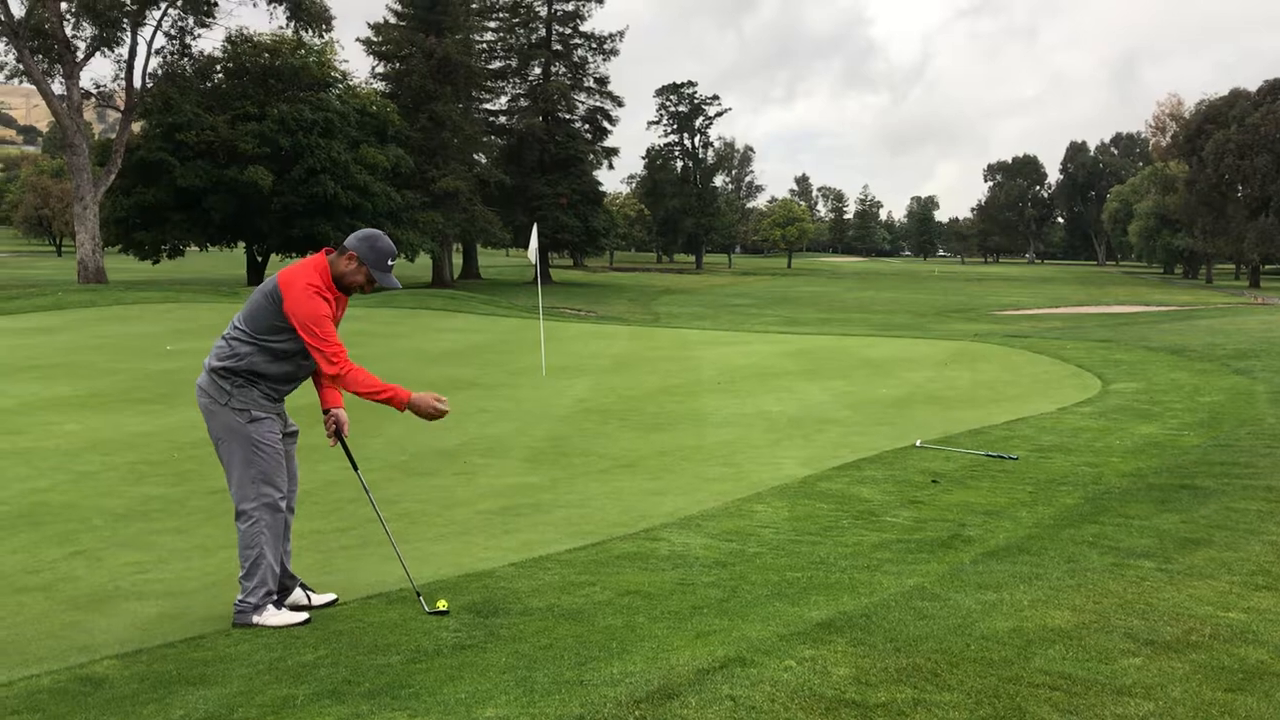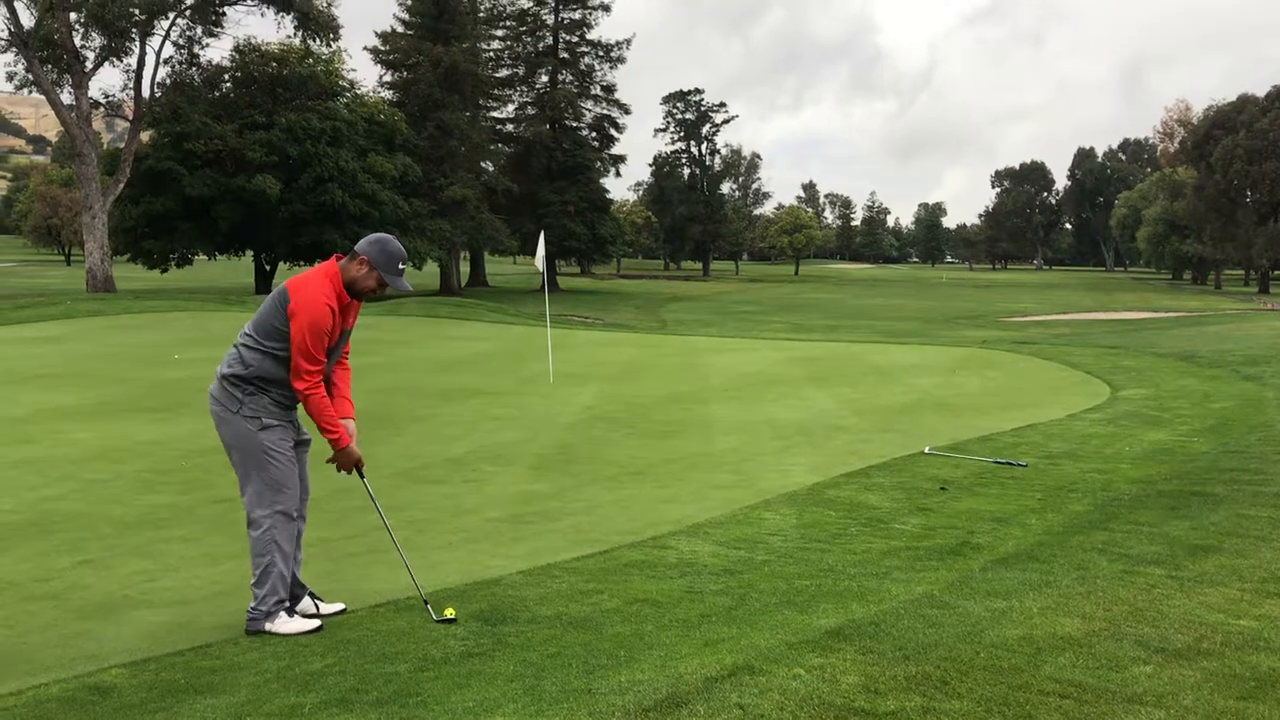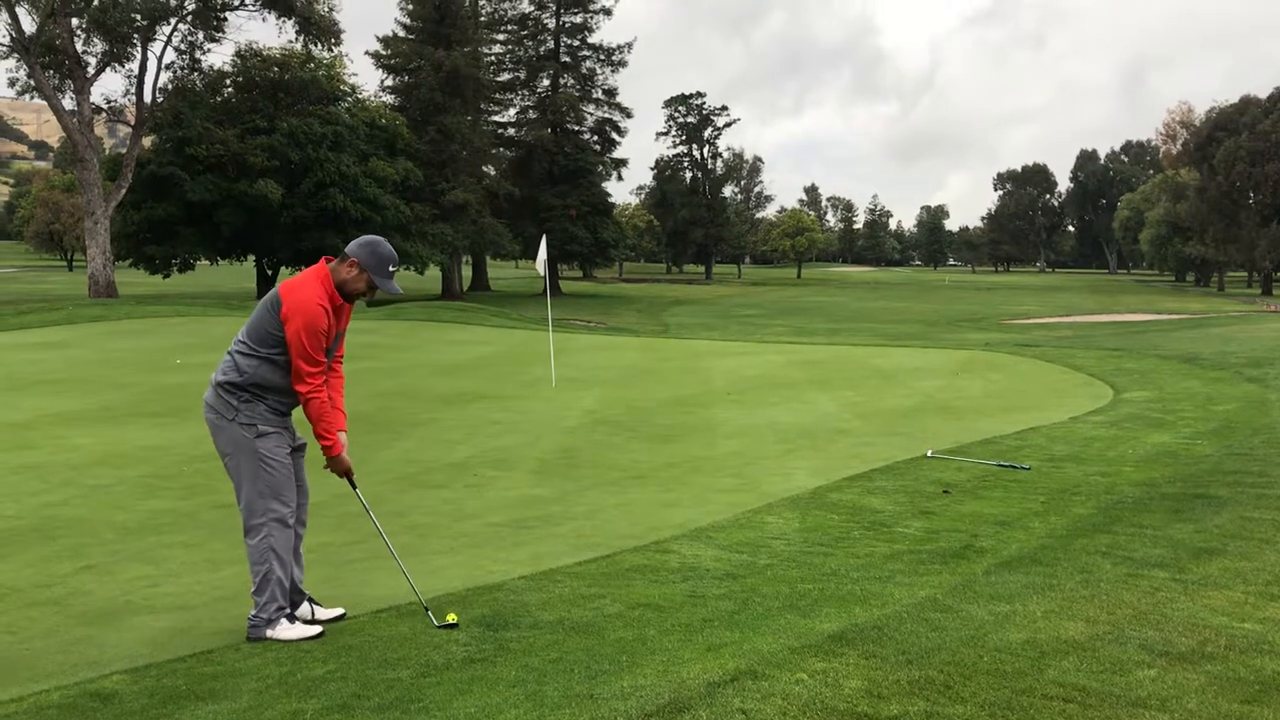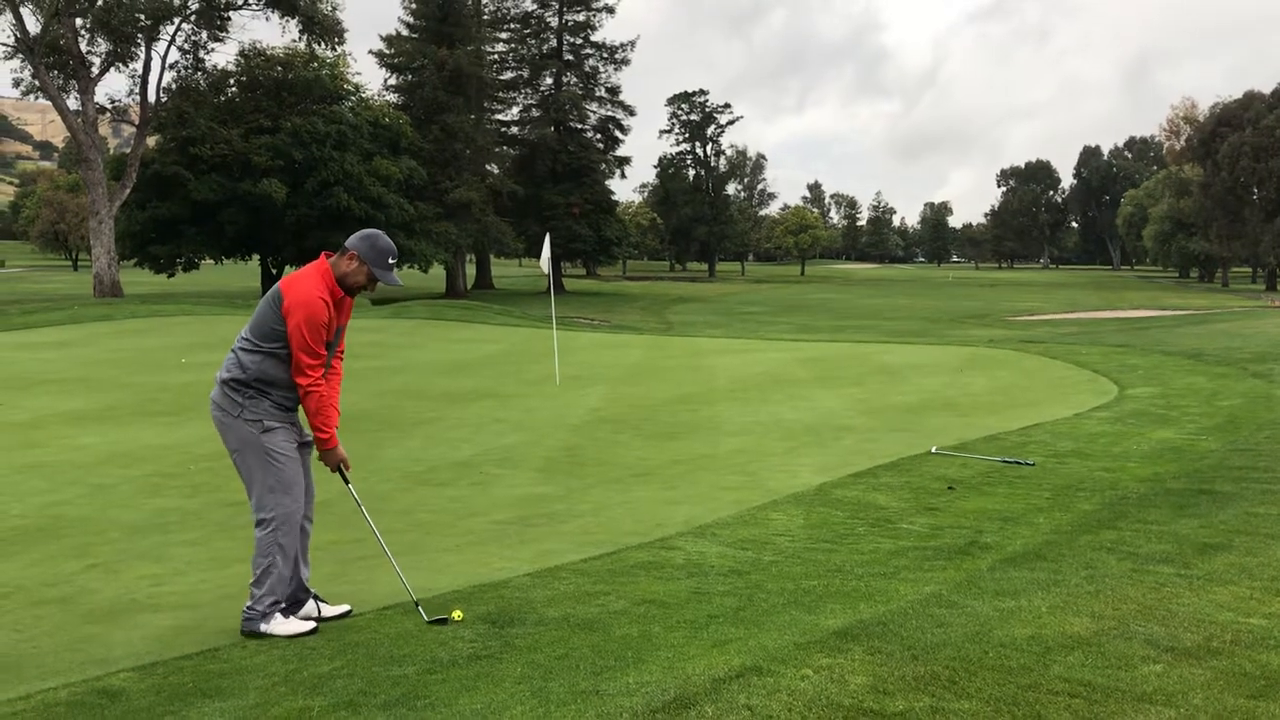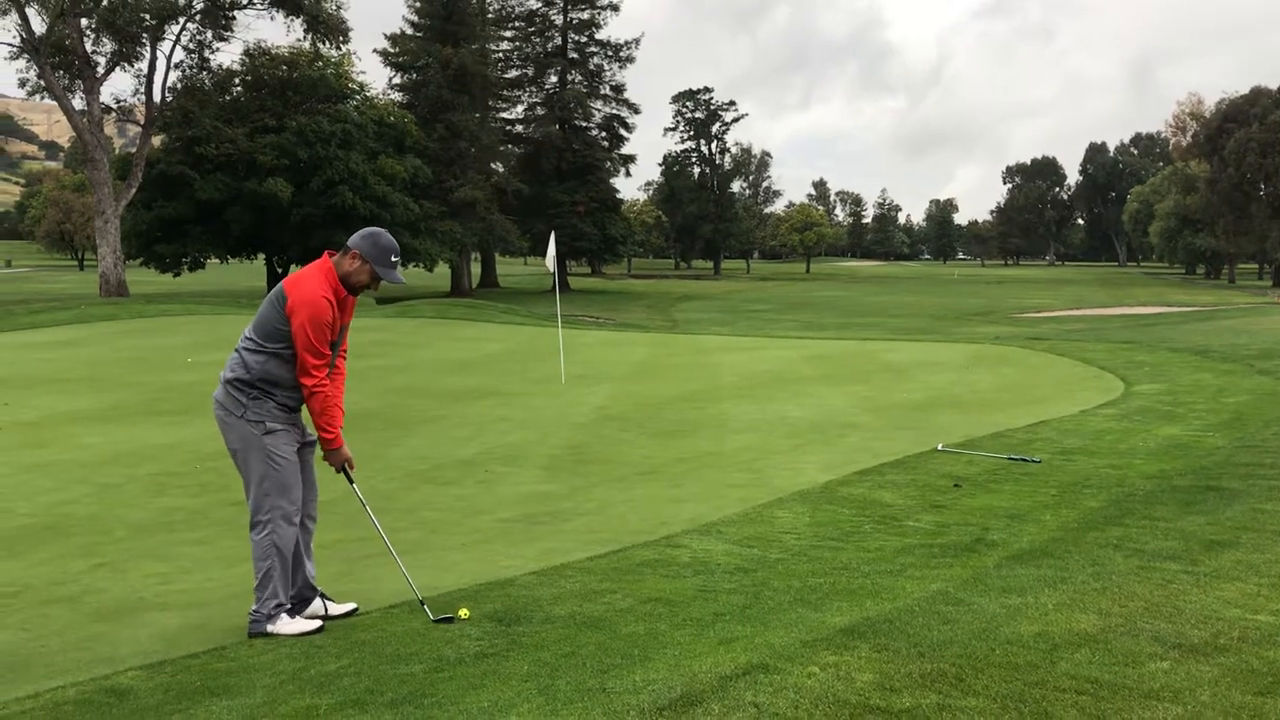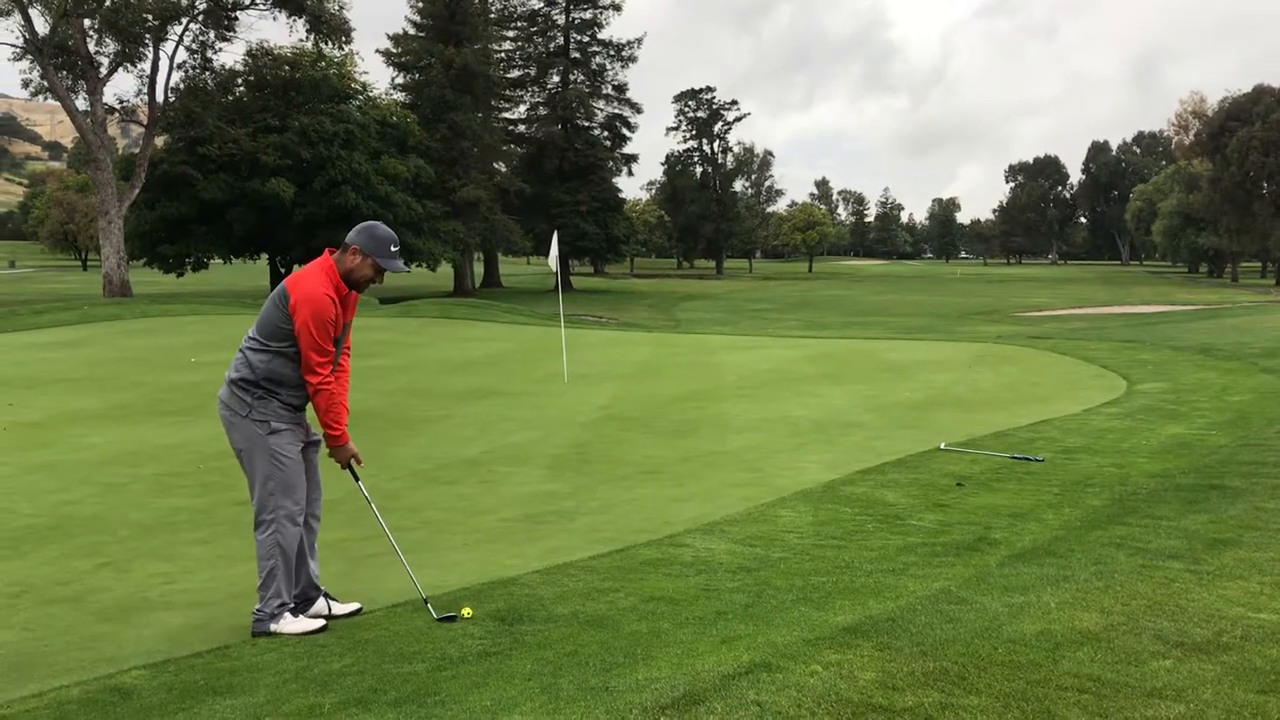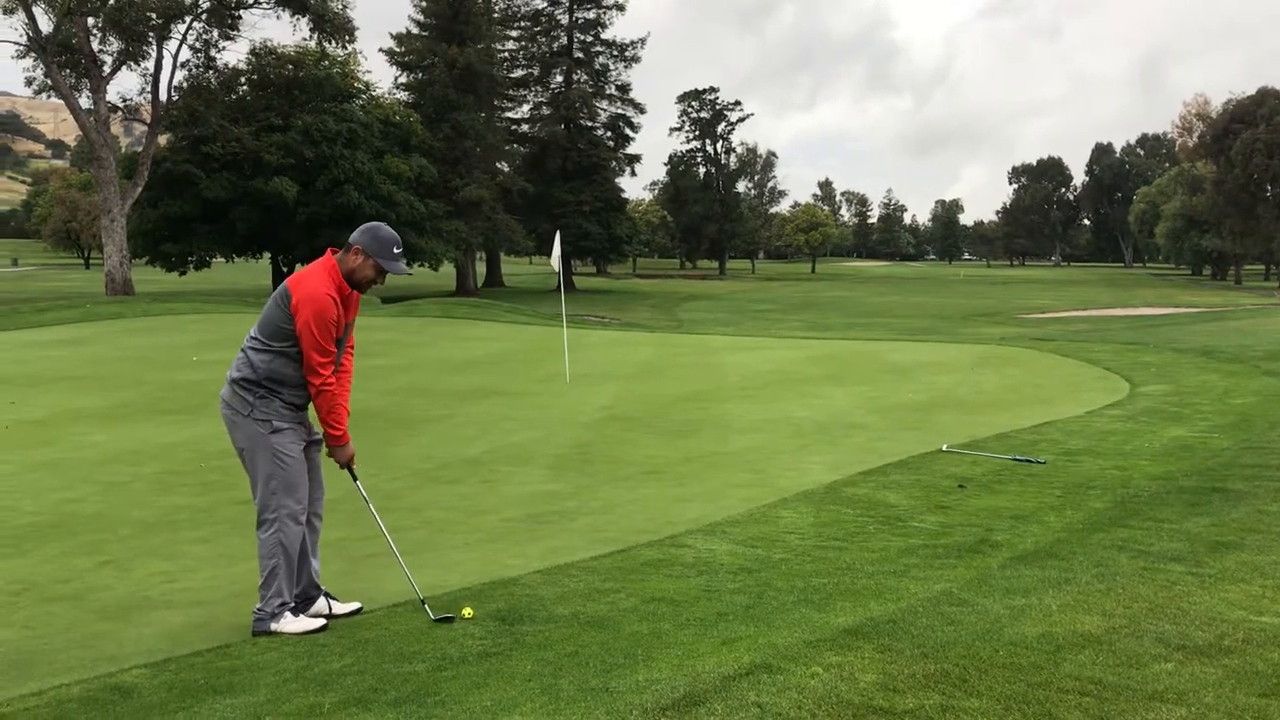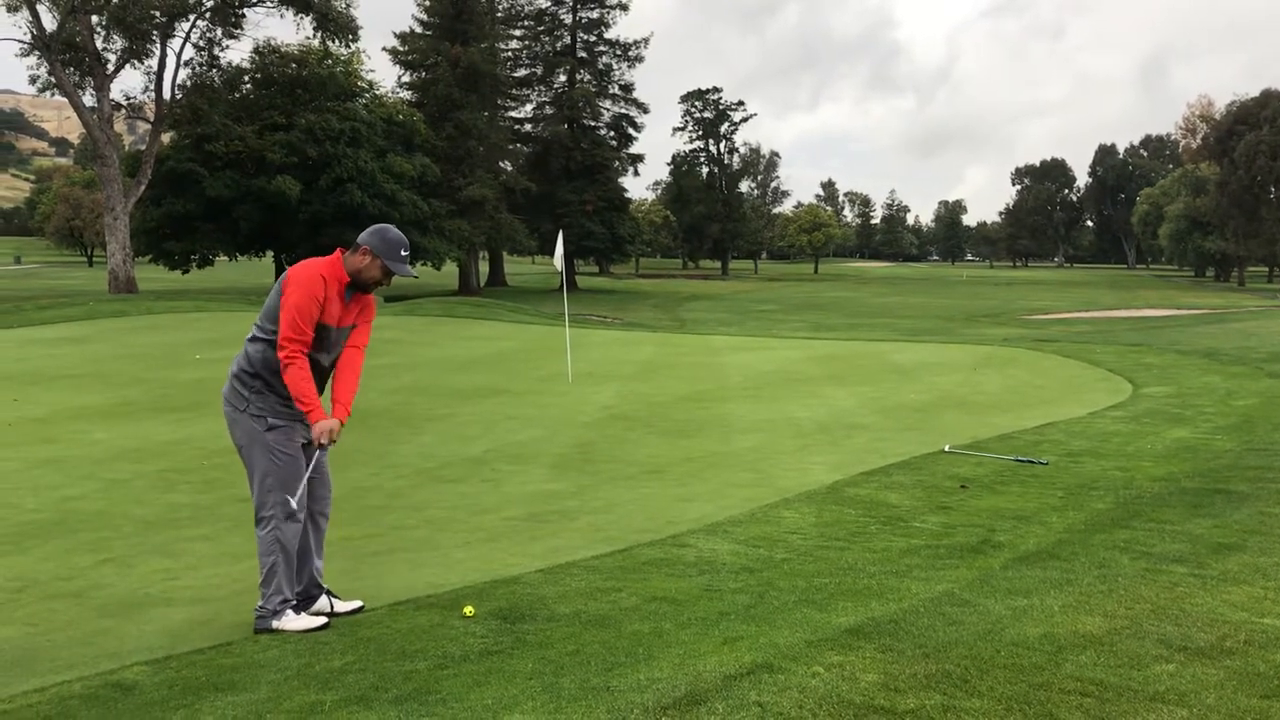
dt=0.4s
person 1, frame 1
left shoulder: (335, 285)
right shoulder: (307, 290)
left elbow: (328, 358)
right elbow: (336, 367)
left wrist: (332, 406)
right wrist: (408, 399)
left hip: (262, 394)
right hip: (235, 394)
left knee: (282, 492)
right knee: (263, 497)
left ankle: (280, 585)
right ankle: (255, 603)
person 1, frame 2
left shoulder: (348, 294)
right shoulder: (315, 299)
left elbow: (338, 359)
right elbow: (308, 383)
left wrist: (345, 419)
right wrist: (340, 442)
left hip: (274, 402)
right hip: (247, 402)
left knee: (293, 500)
right knee: (274, 504)
left ankle: (290, 593)
right ankle: (266, 611)
person 1, frame 3
left shoulder: (340, 296)
right shoulder: (309, 302)
left elbow: (332, 366)
right elbow: (310, 386)
left wrist: (338, 429)
right wrist: (332, 448)
left hip: (270, 409)
right hip: (242, 409)
left knee: (292, 507)
right knee: (271, 512)
left ankle: (291, 601)
right ankle: (267, 617)
person 1, frame 4
left shoulder: (341, 292)
right shoulder: (309, 296)
left elbow: (332, 361)
right elbow: (309, 378)
left wrist: (331, 425)
right wrist: (327, 442)
left hip: (277, 406)
right hip: (248, 405)
left knee: (299, 505)
right knee: (281, 505)
left ankle: (296, 599)
right ankle: (262, 612)
person 1, frame 5
left shoulder: (344, 290)
right shoulder: (313, 296)
left elbow: (336, 360)
right elbow: (314, 378)
left wrist: (335, 426)
right wrist: (333, 442)
left hip: (281, 406)
right hip: (252, 406)
left knee: (302, 505)
right knee: (277, 508)
left ankle: (302, 597)
right ankle: (269, 613)
person 1, frame 6
left shoulder: (345, 288)
right shoulder: (314, 294)
left elbow: (339, 359)
right elbow: (318, 376)
left wrist: (338, 427)
right wrist: (339, 439)
left hip: (285, 407)
right hip: (257, 406)
left knee: (306, 505)
right knee: (282, 508)
left ankle: (306, 597)
right ankle: (272, 612)
person 1, frame 7
left shoulder: (348, 290)
right shoulder: (317, 293)
left elbow: (343, 359)
right elbow: (320, 376)
left wrist: (338, 428)
right wrist: (340, 439)
left hip: (288, 405)
right hip: (259, 405)
left knee: (308, 504)
right knee: (284, 507)
left ankle: (307, 596)
right ankle: (273, 611)
person 1, frame 8
left shoulder: (364, 303)
right shoulder: (312, 276)
left elbow: (350, 360)
right elbow: (291, 351)
left wrist: (337, 416)
right wrist: (312, 412)
left hip: (300, 408)
right hip: (260, 402)
left knee: (315, 500)
right knee: (282, 505)
left ankle: (309, 594)
right ankle: (274, 608)
